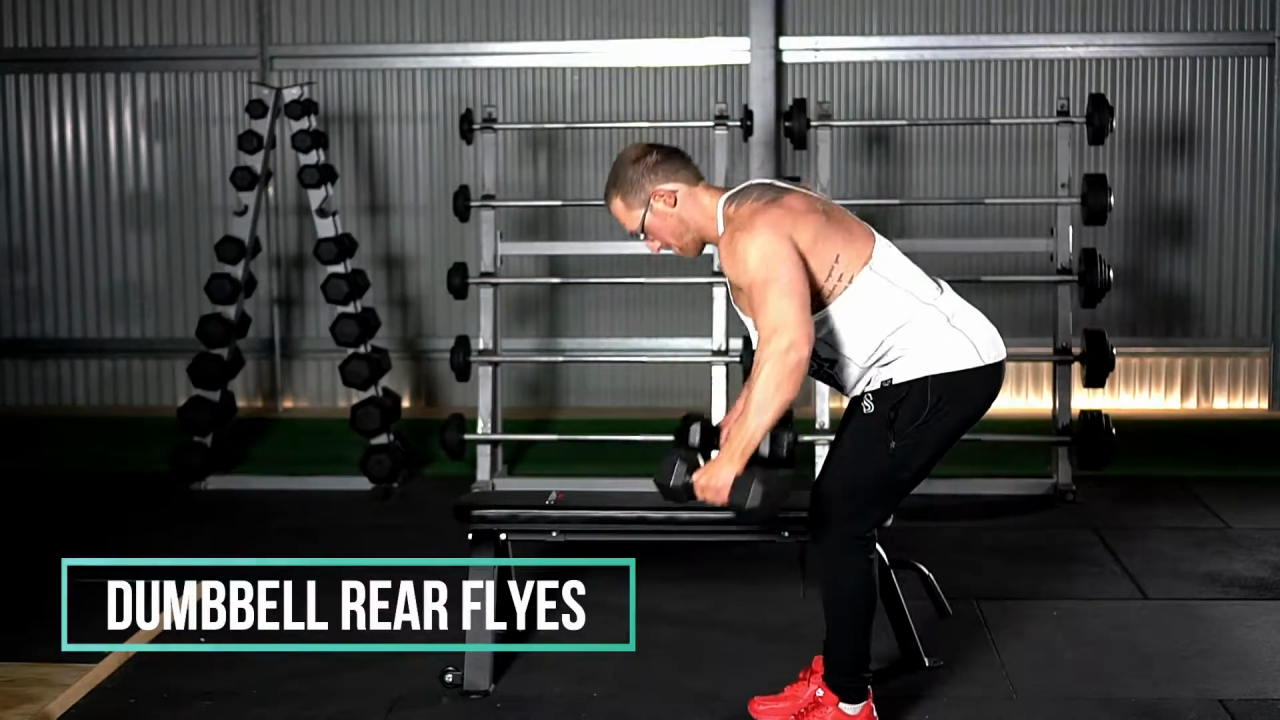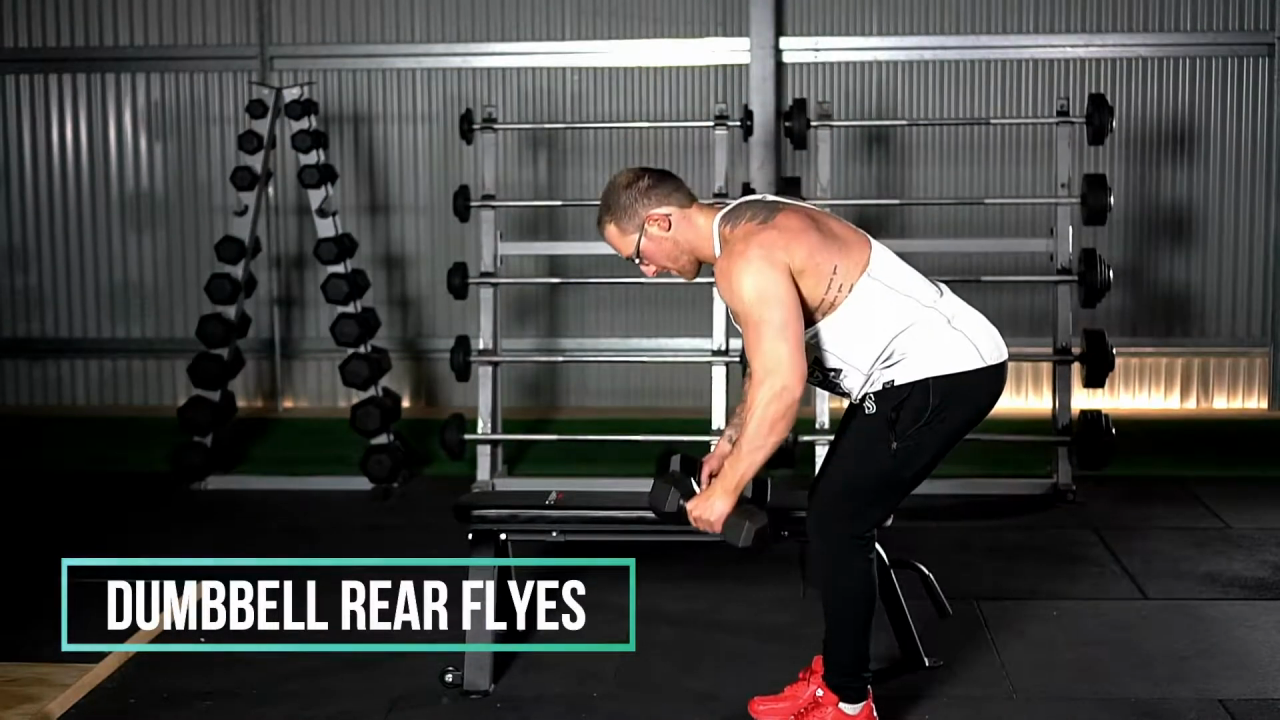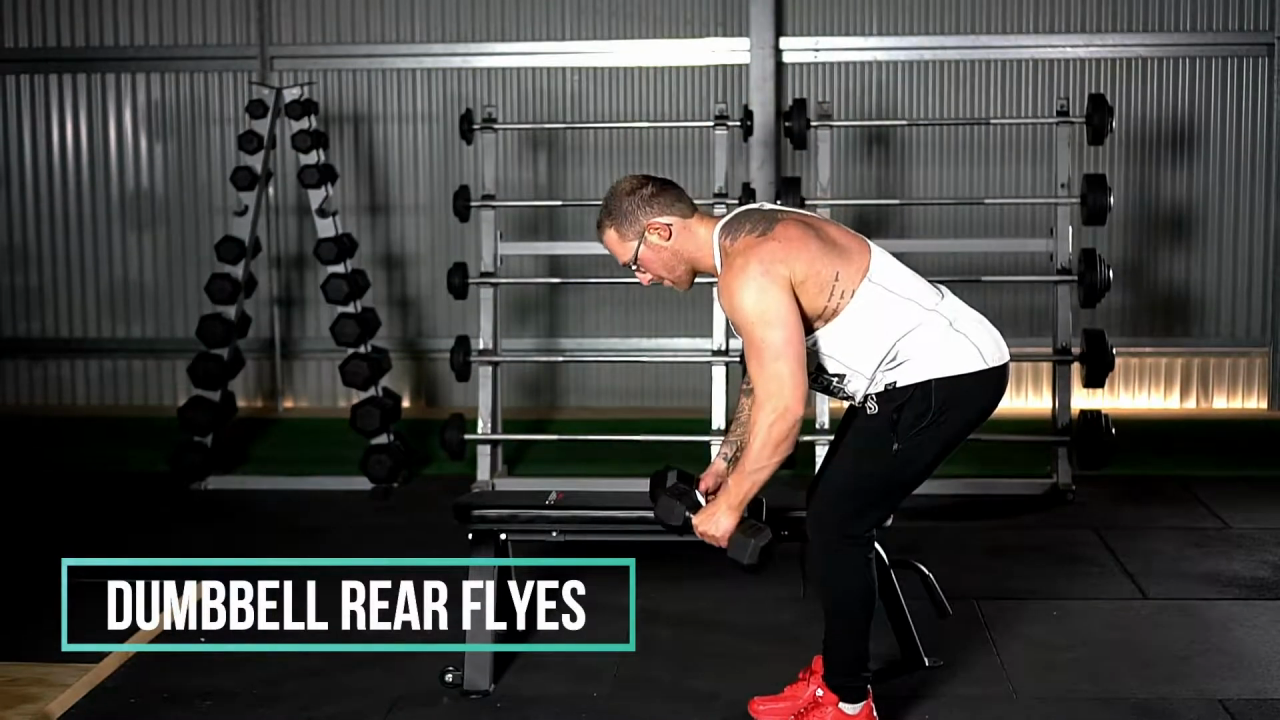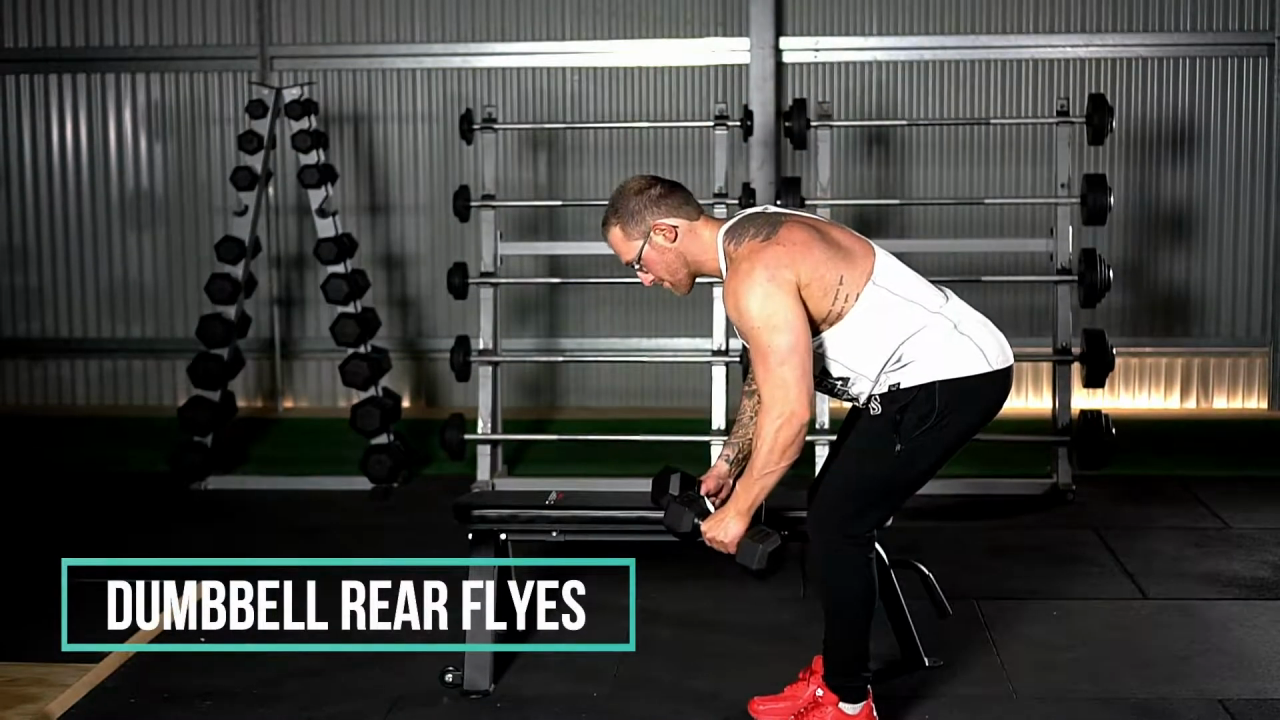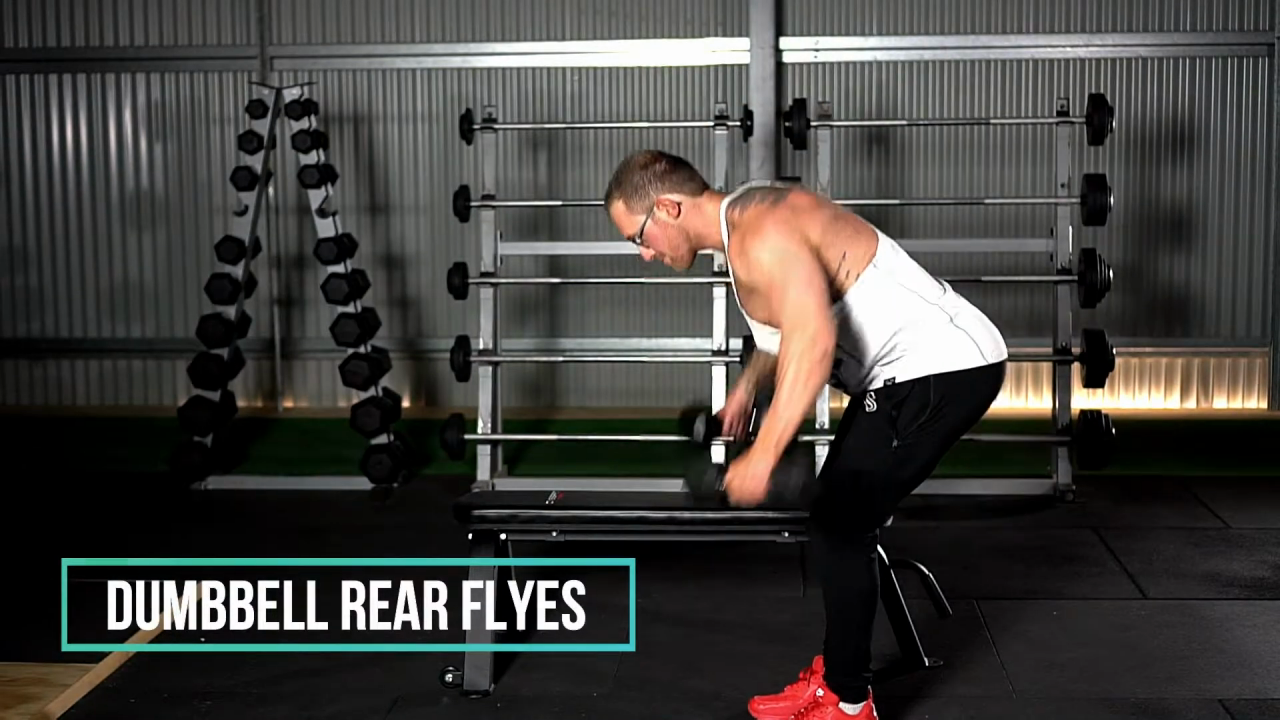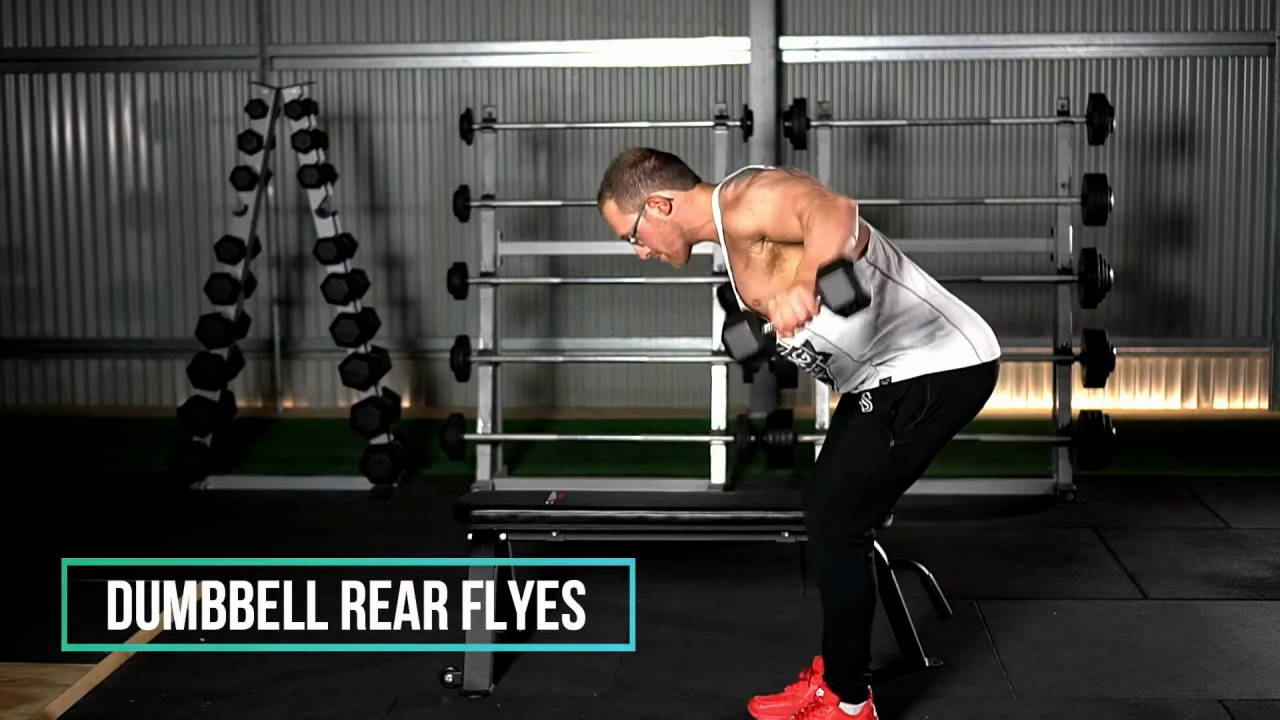
dt=0.3s
person 1, frame 1
left shoulder: (750, 233)
right shoulder: (754, 212)
left elbow: (789, 350)
right elbow: (785, 334)
left wrist: (730, 460)
right wrist: (744, 409)
left hip: (940, 370)
right hip: (932, 360)
left knee: (838, 523)
right knee: (836, 517)
person 1, frame 2
left shoulder: (746, 257)
right shoulder: (749, 230)
left elbow: (783, 387)
right elbow: (774, 361)
left wrist: (725, 491)
right wrist: (731, 441)
left hip: (942, 373)
right hip: (933, 365)
left knee: (836, 524)
right knee: (835, 517)
right ankle: (836, 675)
person 1, frame 3
left shoulder: (749, 271)
right shoulder: (749, 236)
left elbow: (785, 406)
right elbow: (766, 373)
left wrist: (731, 504)
right wrist: (727, 459)
left hip: (946, 374)
right hip: (936, 364)
left knee: (835, 524)
right knee: (834, 516)
right ankle: (837, 676)
person 1, frame 4
left shoulder: (755, 275)
right shoulder: (751, 243)
left elbow: (790, 412)
right elbow: (768, 374)
left wrist: (738, 511)
right wrist: (729, 461)
left hip: (950, 377)
right hip: (938, 369)
left knee: (836, 525)
right knee: (834, 517)
right ankle: (836, 676)
person 1, frame 5
left shoulder: (756, 232)
right shoulder: (747, 223)
left elbow: (815, 340)
right elbow: (805, 308)
left wrist: (763, 456)
right wrist: (744, 389)
left hip: (942, 368)
right hip: (918, 364)
left knee: (841, 523)
right knee: (836, 515)
person 1, frame 6
left shoulder: (746, 202)
right shoulder: (737, 213)
left elbow: (835, 215)
left wrist: (803, 286)
right wrist: (762, 307)
left hip: (935, 367)
right hip: (900, 366)
left knee: (836, 523)
right knee: (830, 512)
